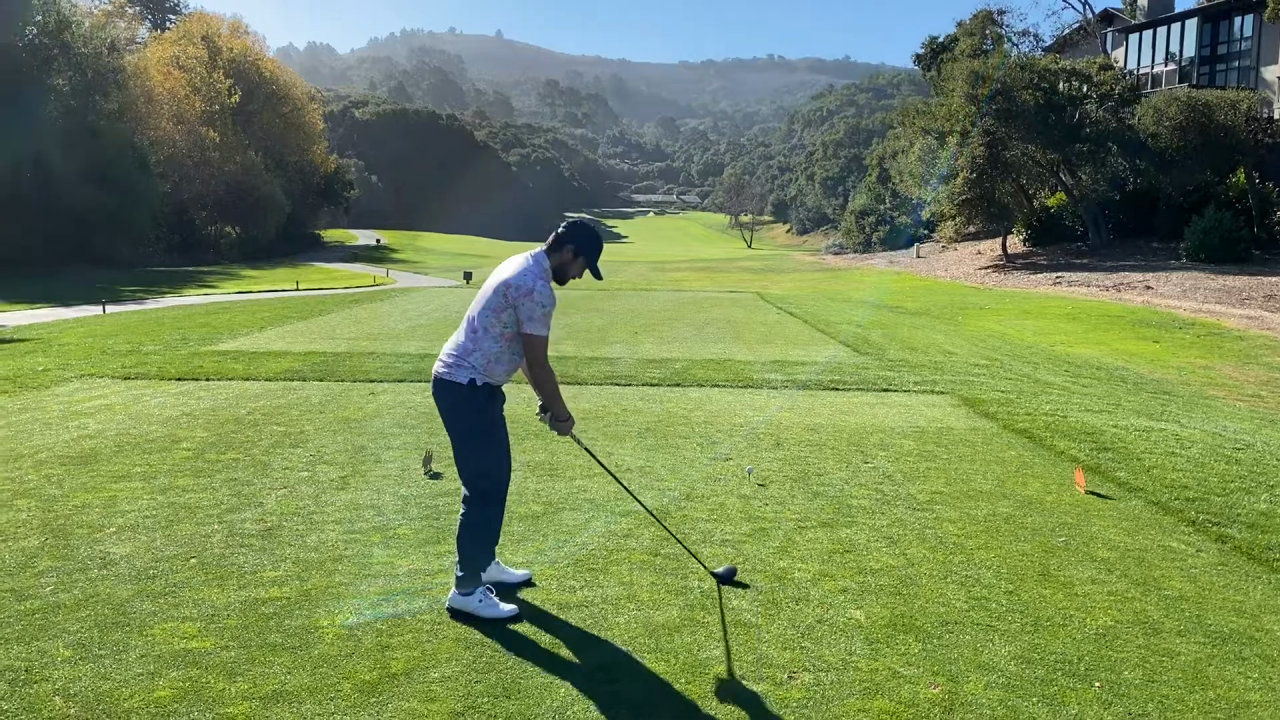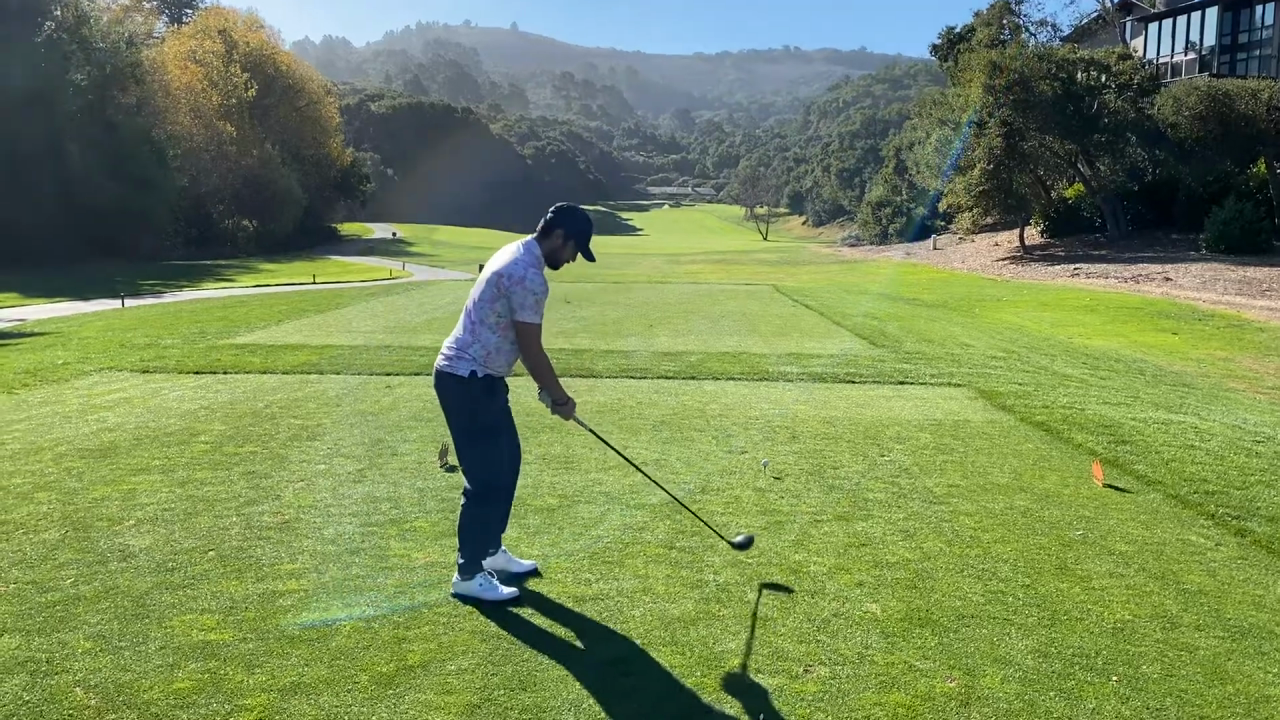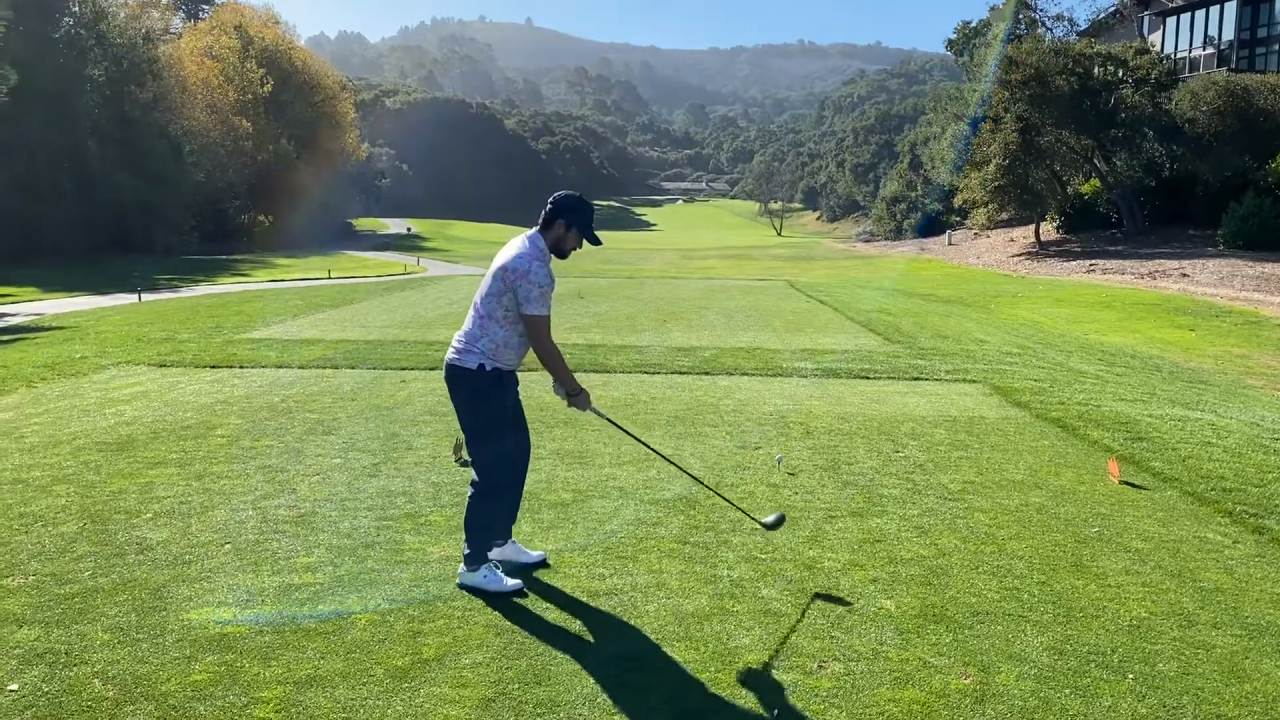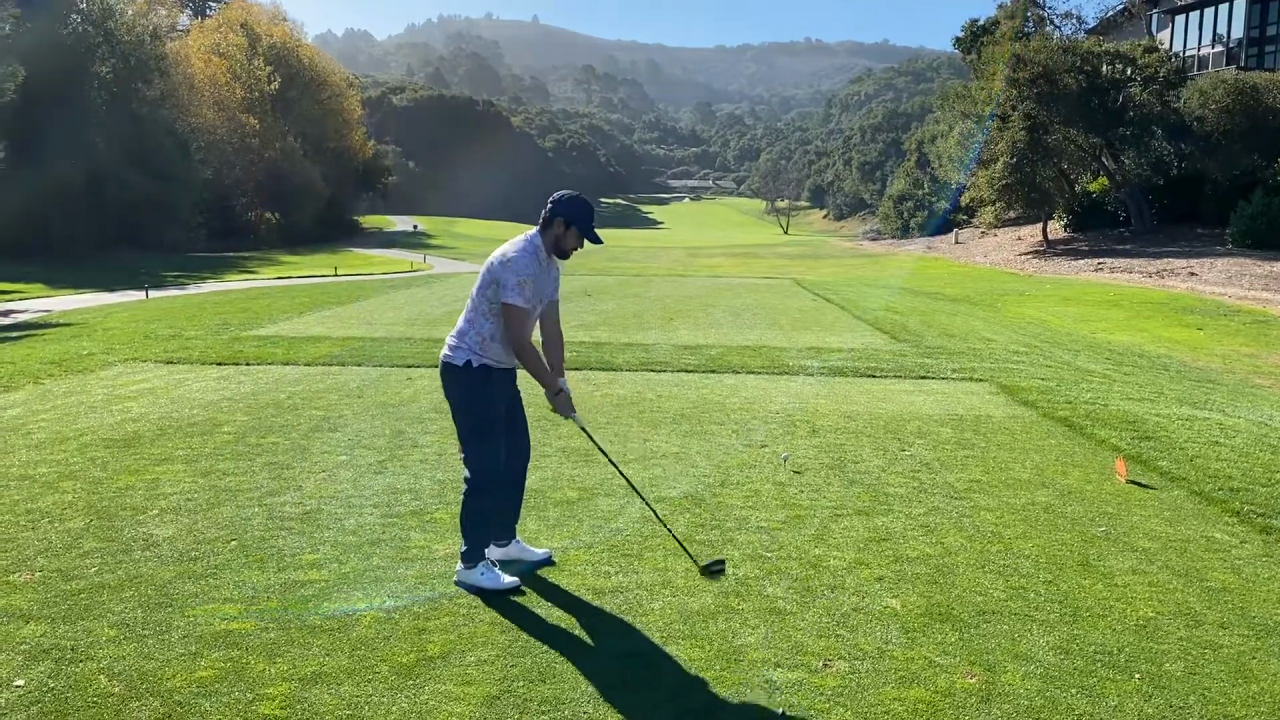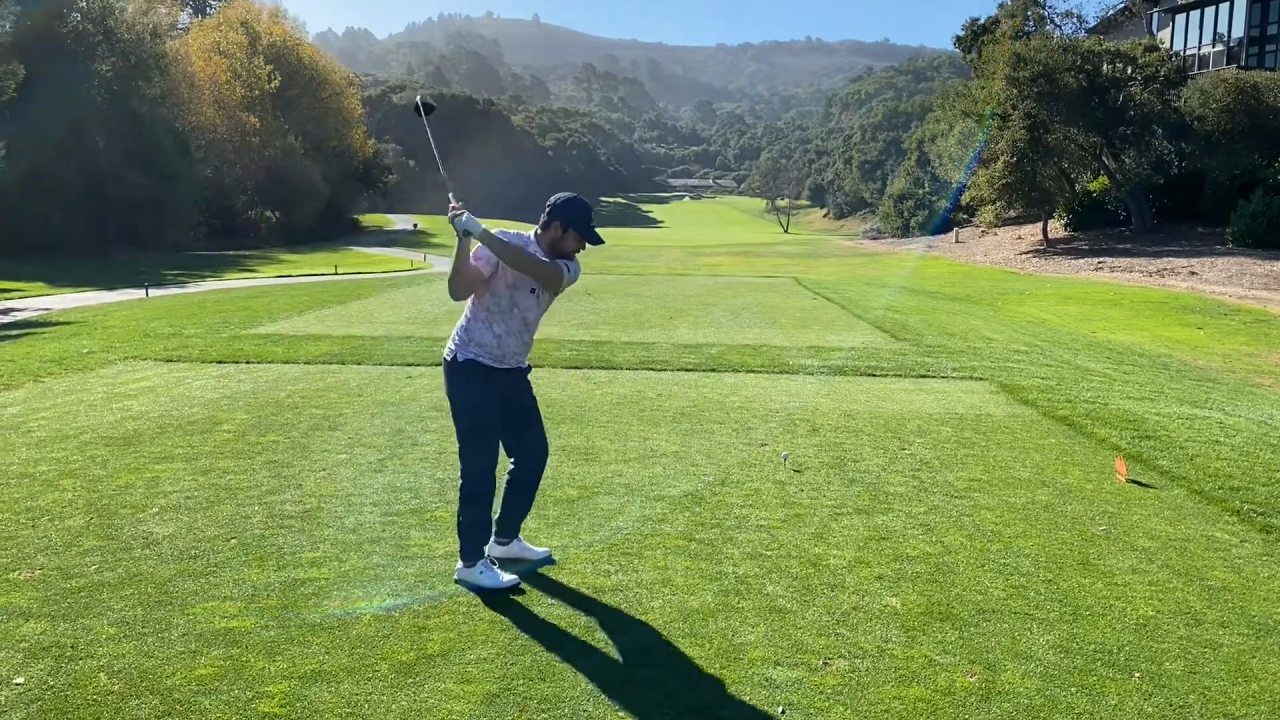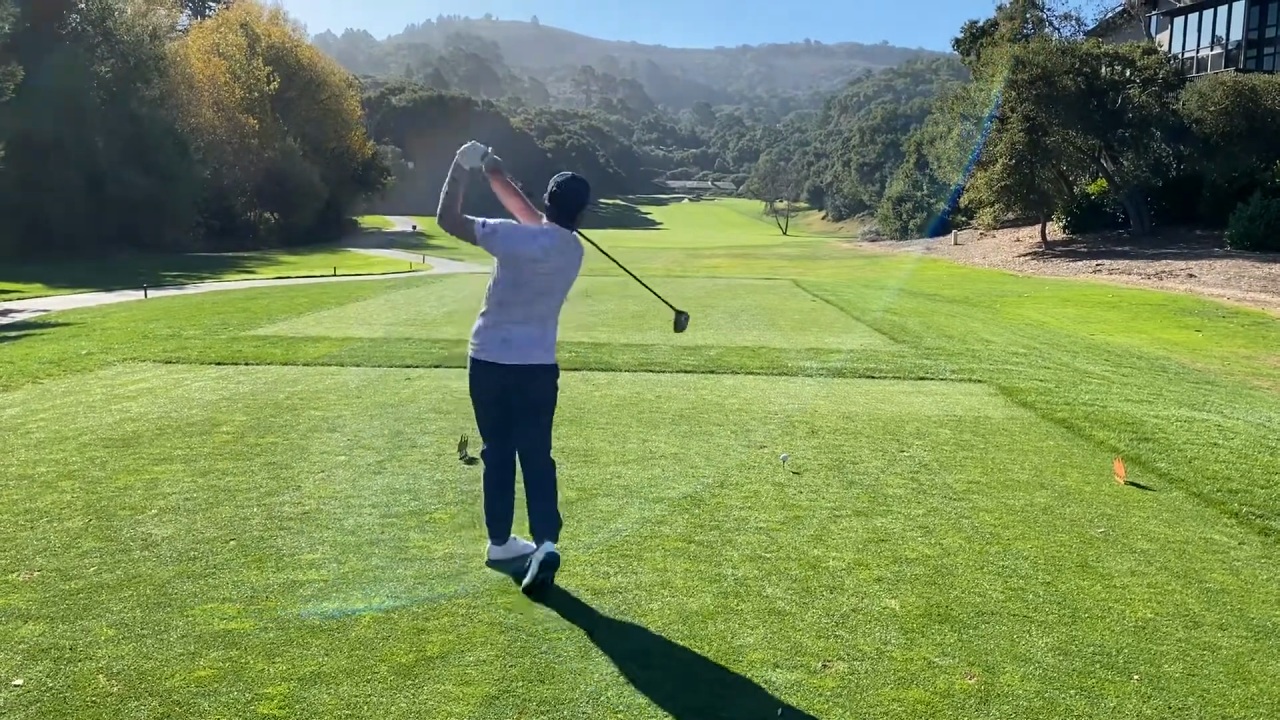
dt=0.7s
person 1, frame 1
left shoulder: (522, 266)
right shoulder: (536, 288)
right elbow: (537, 362)
left wrist: (546, 400)
right wrist: (560, 412)
left hip: (469, 383)
right hip: (465, 387)
left knee: (496, 475)
right knee: (484, 485)
left ankle: (483, 561)
right ankle: (467, 588)
person 1, frame 2
left shoulder: (516, 255)
right shoulder: (529, 276)
right elbow: (531, 350)
left wrist: (548, 388)
right wrist: (561, 398)
left hip: (476, 376)
right hip: (467, 380)
left knee: (506, 462)
right knee: (486, 477)
left ankle: (490, 550)
right ankle: (468, 573)
person 1, frame 3
left shoulder: (524, 248)
right shoulder: (533, 269)
left elbow: (534, 337)
right elbow: (541, 342)
left wrist: (563, 380)
right wrist: (574, 389)
left hip: (491, 370)
right hip: (477, 372)
left knee: (515, 456)
right knee: (494, 469)
left ankle: (498, 541)
right ankle: (475, 564)
person 1, frame 4
left shoulder: (548, 263)
right shoulder: (519, 261)
left elbow: (551, 327)
right elbow: (516, 337)
left wrist: (559, 380)
right wrist: (552, 390)
left hip: (497, 370)
right hip: (469, 369)
left knee: (515, 456)
right knee: (486, 466)
left ankle: (503, 540)
right ankle: (471, 562)
person 1, frame 5
left shoulder: (566, 266)
right shoulder: (499, 242)
left elbow: (532, 269)
right elbow: (459, 292)
left wrist: (480, 232)
right wrist: (466, 241)
left hip: (511, 371)
right hip: (470, 368)
left knee: (533, 453)
right knee: (480, 463)
left ankle: (504, 538)
right ankle: (471, 561)
person 1, frame 6
left shoulder: (516, 236)
right shoulder: (572, 252)
left elbow: (448, 221)
right elbow: (532, 219)
left wrist: (461, 166)
right wrist: (495, 174)
left hip: (486, 364)
right hip: (537, 369)
left knee: (497, 455)
right knee: (536, 458)
left ankle: (500, 542)
right ankle: (545, 542)
